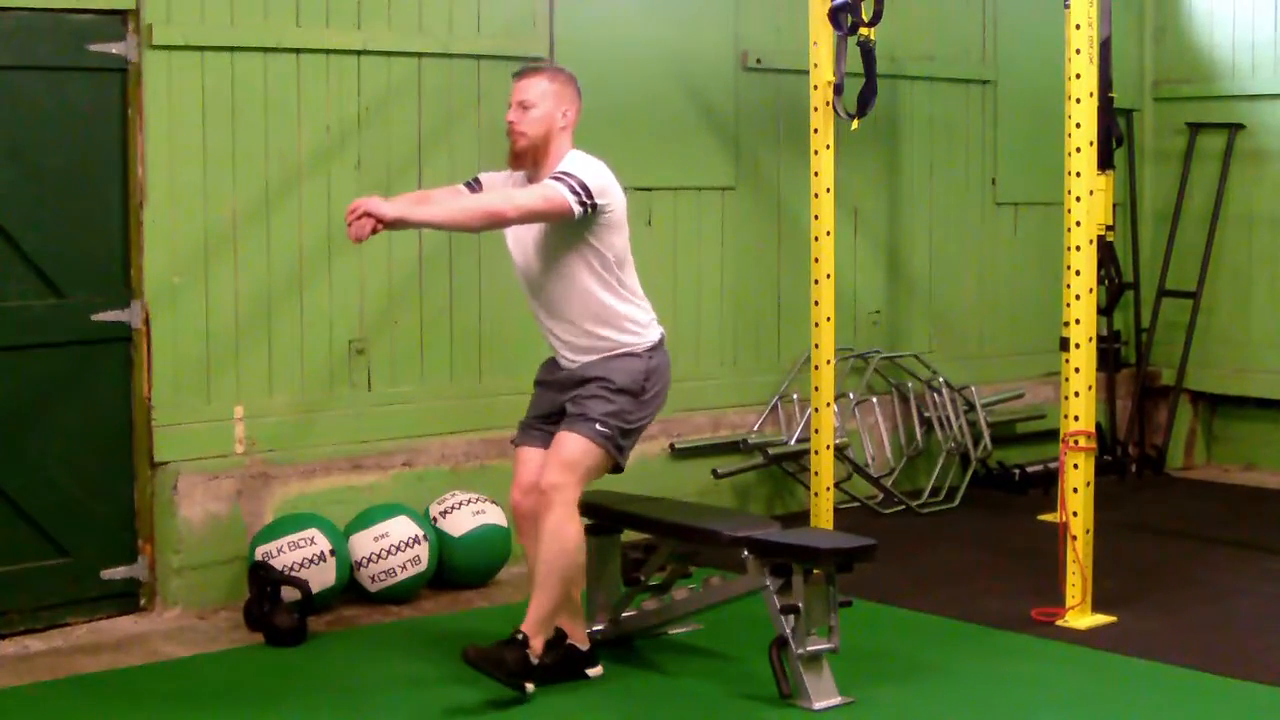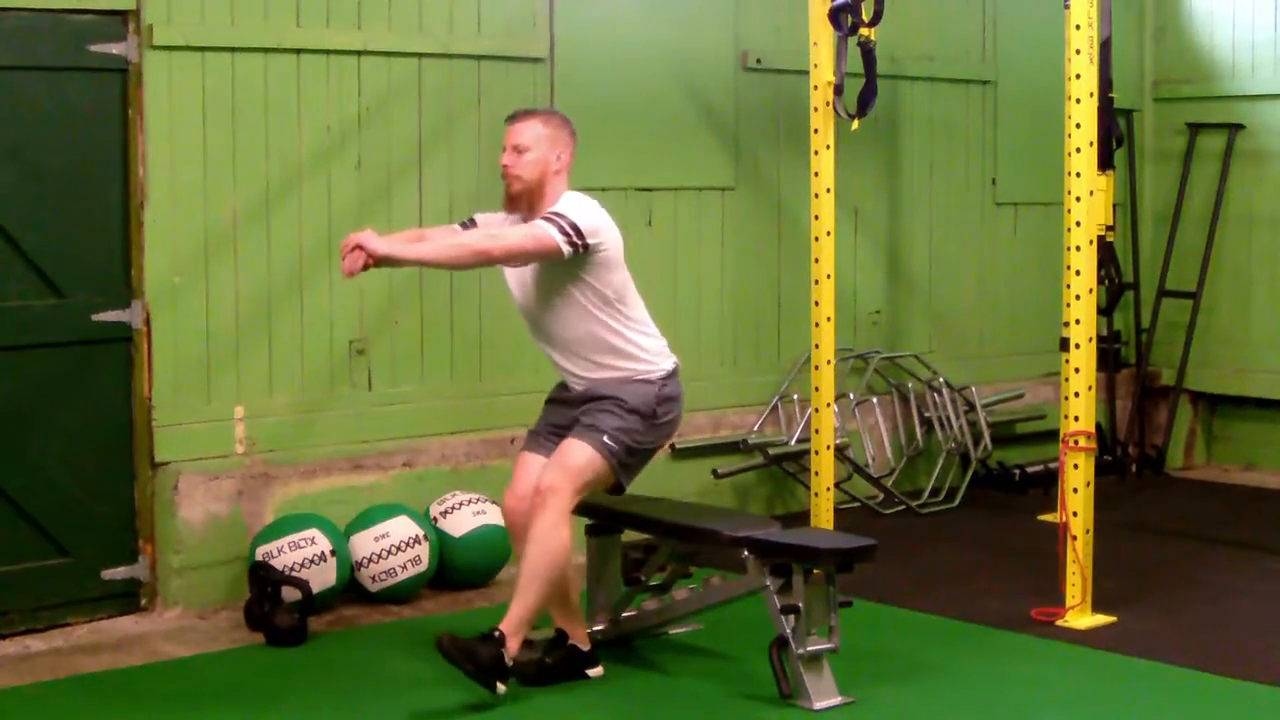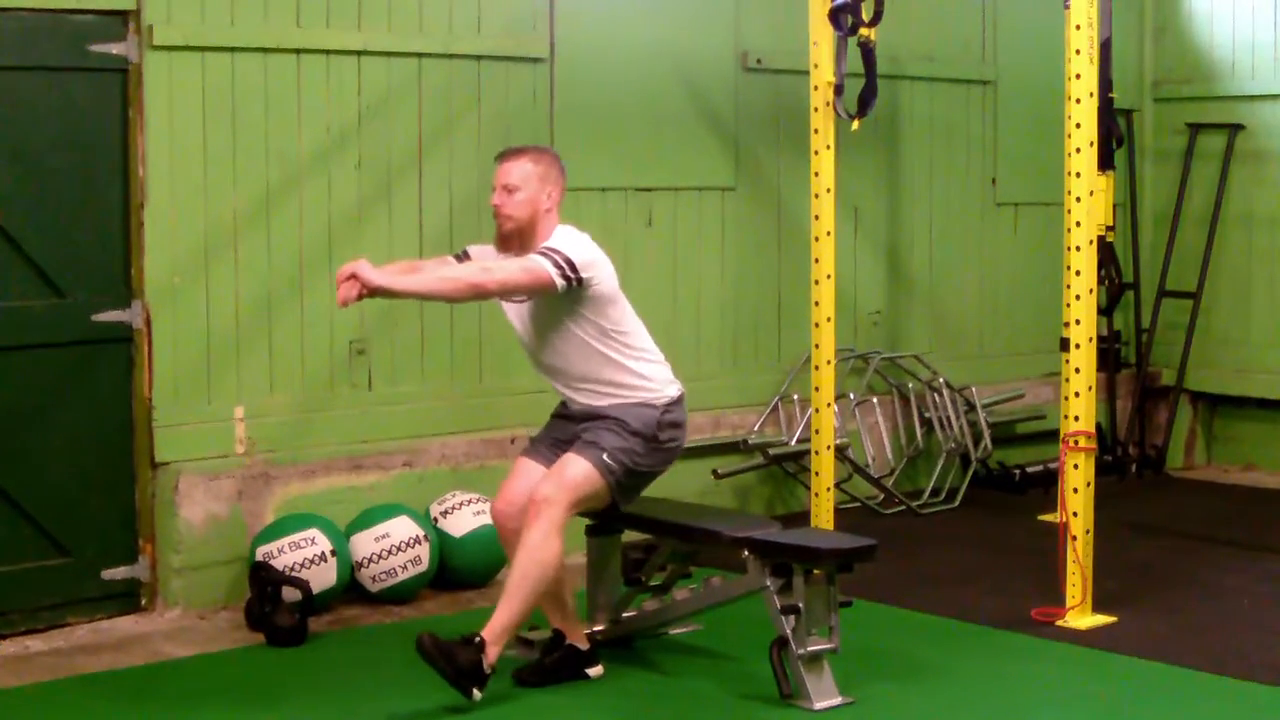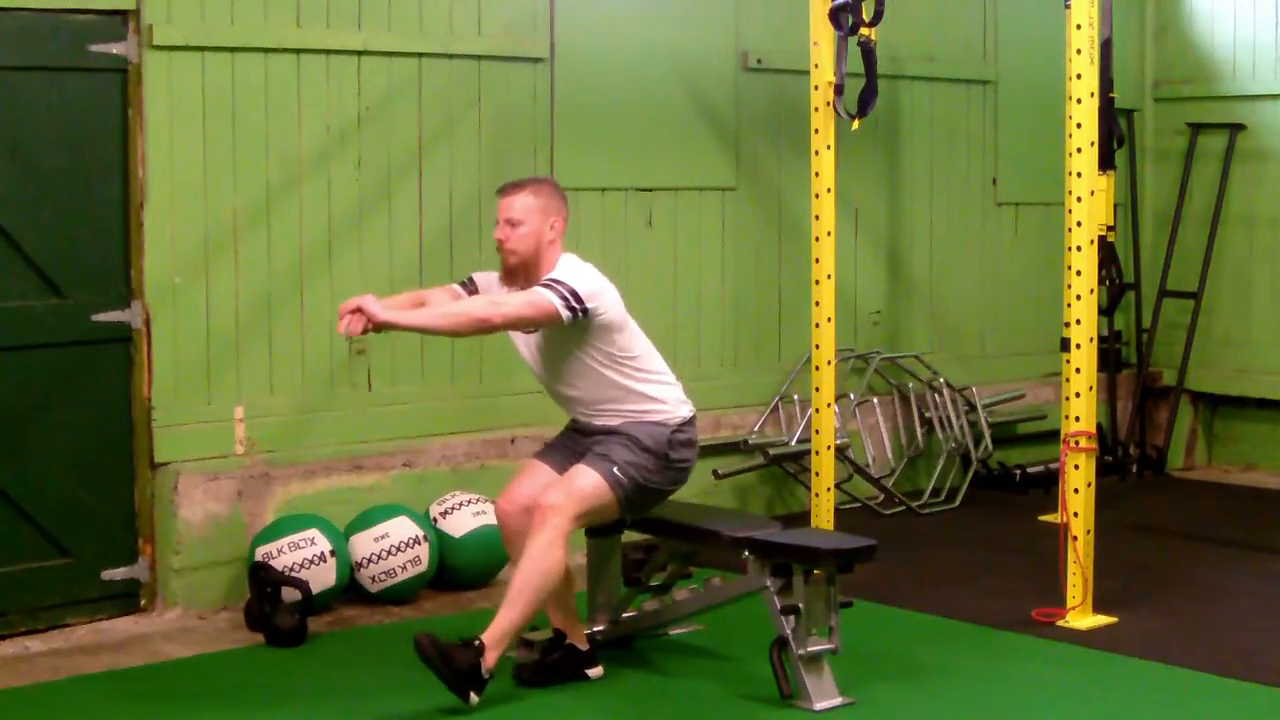
dt=0.4s
person 1, frame 1
left shoulder: (585, 177)
right shoulder: (508, 181)
left elbow: (502, 213)
right elbow: (439, 199)
left wrist: (396, 212)
right wrist: (386, 211)
left hip: (626, 364)
right hip: (568, 365)
left knee: (556, 488)
right knee: (527, 500)
left ankle: (531, 647)
right ankle: (573, 644)
person 1, frame 2
left shoulder: (579, 218)
right shoulder: (507, 222)
left elbow: (489, 251)
right elbow: (434, 237)
left wrist: (389, 251)
right wrist: (380, 246)
left hip: (640, 389)
right hip: (581, 389)
left knee: (553, 492)
right knee: (520, 506)
left ankle: (504, 647)
right ankle: (575, 644)
person 1, frame 3
left shoulder: (572, 253)
right shoulder: (500, 255)
left elbow: (481, 285)
right elbow: (428, 268)
left wrist: (384, 283)
right wrist: (374, 278)
left hip: (644, 414)
right hip: (582, 409)
left knee: (548, 502)
right knee: (510, 510)
left ankle: (483, 653)
right ankle: (574, 645)
person 1, frame 4
left shoulder: (575, 283)
right shoulder: (504, 283)
left elbow: (490, 318)
right elbow: (435, 298)
left wrist: (390, 318)
right wrist: (380, 309)
left hip: (656, 433)
right hip: (596, 426)
left knee: (556, 508)
right knee: (515, 508)
left ankle: (481, 659)
right ankle: (573, 645)
